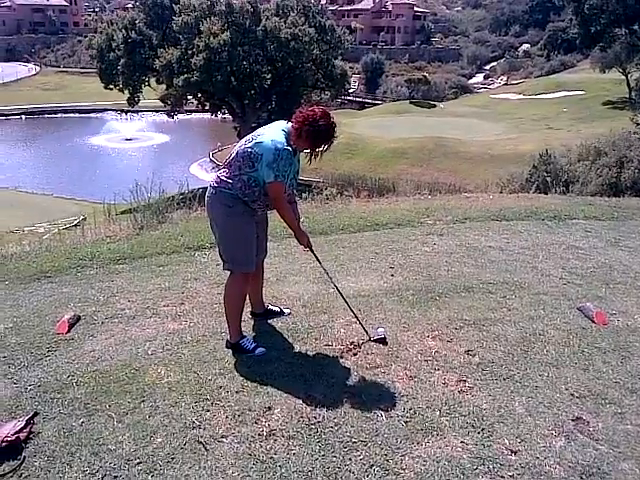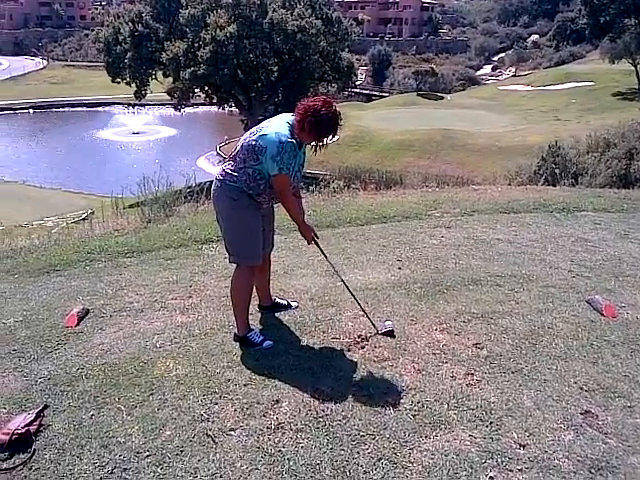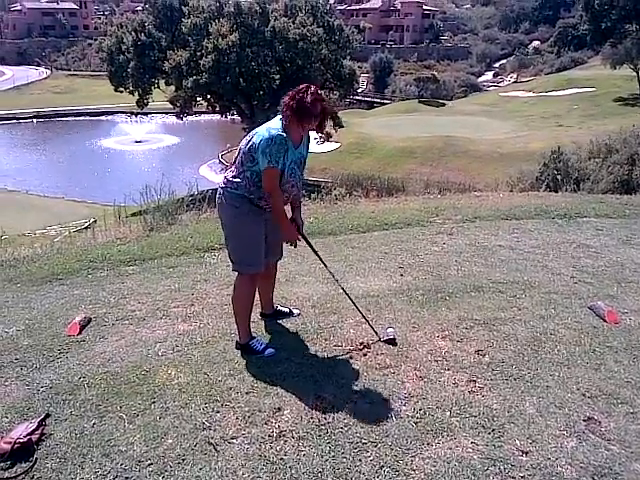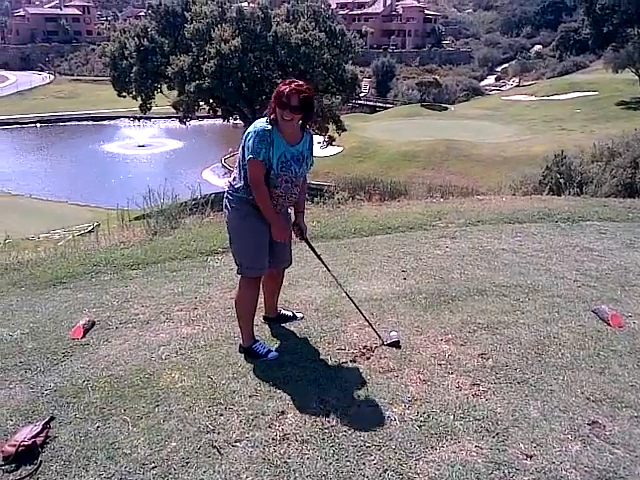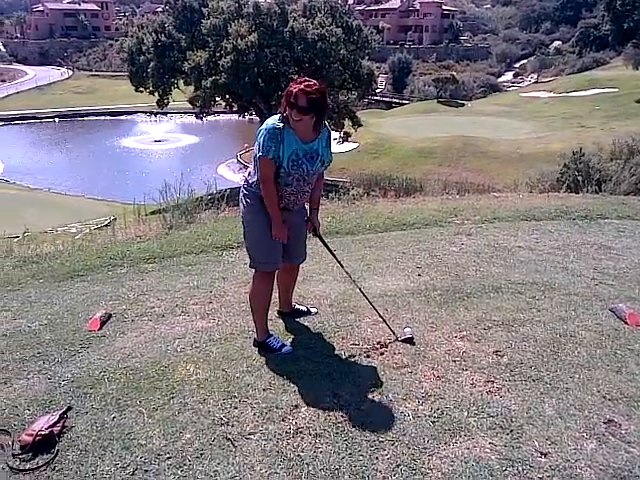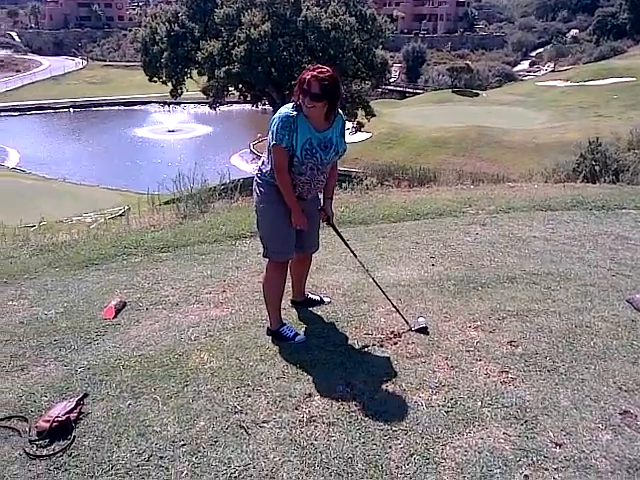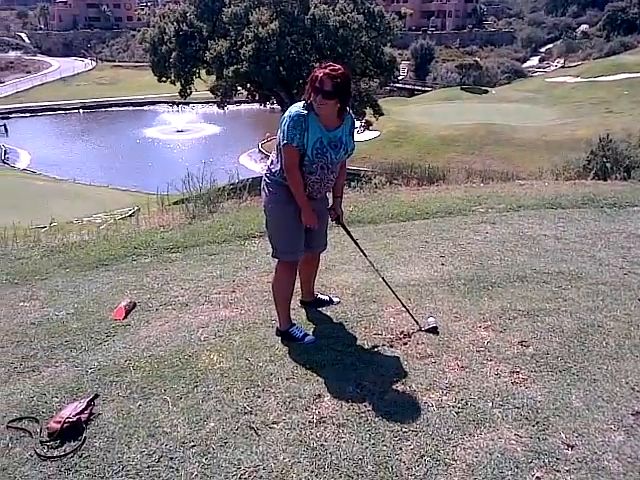
dt=0.3s
person 1, frame 1
left shoulder: (288, 132)
right shoulder: (277, 149)
left elbow: (286, 185)
right elbow: (278, 199)
left wrist: (295, 210)
right wrist: (298, 231)
left hip: (251, 202)
right hip: (229, 203)
left knee: (257, 259)
right knee: (242, 270)
left ankle: (258, 308)
right ankle: (235, 338)
person 1, frame 2
left shoulder: (293, 126)
right shoulder: (281, 142)
left elbow: (292, 176)
right elbow: (283, 192)
left wrist: (299, 204)
right wrist: (302, 225)
left hip: (257, 195)
right hip: (235, 197)
left knee: (263, 253)
right knee: (248, 263)
left ankle: (266, 301)
right ankle: (243, 331)
person 1, frame 3
left shoulder: (301, 136)
right shoulder: (273, 138)
left elbow: (295, 177)
right elbow: (272, 189)
left wrist: (297, 212)
right wrist: (286, 225)
left hip: (266, 204)
right hip: (240, 204)
left knee: (269, 261)
right knee: (250, 271)
left ankle: (268, 309)
right ankle: (244, 338)
person 1, frame 4
left shoulder: (306, 136)
right shoulder: (261, 132)
left elbow: (301, 179)
right elbow: (256, 183)
left wrist: (299, 216)
right wrist: (275, 223)
left hip: (276, 208)
right hip: (246, 208)
left knee: (278, 266)
right knee: (252, 274)
left ankle: (272, 313)
right ankle: (248, 341)
person 1, frame 5
left shoulder: (323, 133)
right shoulder: (273, 130)
left elbow: (318, 175)
right elbow: (266, 180)
left wrist: (313, 212)
right wrist: (276, 221)
left hip: (295, 205)
right hip: (261, 204)
left knee: (292, 261)
right knee: (266, 269)
left ankle: (286, 307)
right ankle: (262, 335)
person 1, frame 6
left shoulder: (337, 121)
right shoulder: (287, 118)
left elbow: (332, 164)
right elbow: (280, 169)
left wrist: (327, 201)
right wrist: (295, 210)
left hip: (308, 195)
right hip: (275, 193)
left knee: (305, 250)
right knee: (279, 258)
left ankle: (299, 296)
right ankle: (275, 324)
person 1, frame 7
left shoulder: (347, 120)
right shoulder: (297, 117)
left elbow: (341, 163)
right elbow: (291, 168)
left wrist: (337, 200)
right wrist: (305, 209)
left hip: (316, 194)
right hip: (284, 192)
left knee: (313, 250)
right knee: (289, 258)
left ankle: (309, 297)
right ankle: (284, 325)
